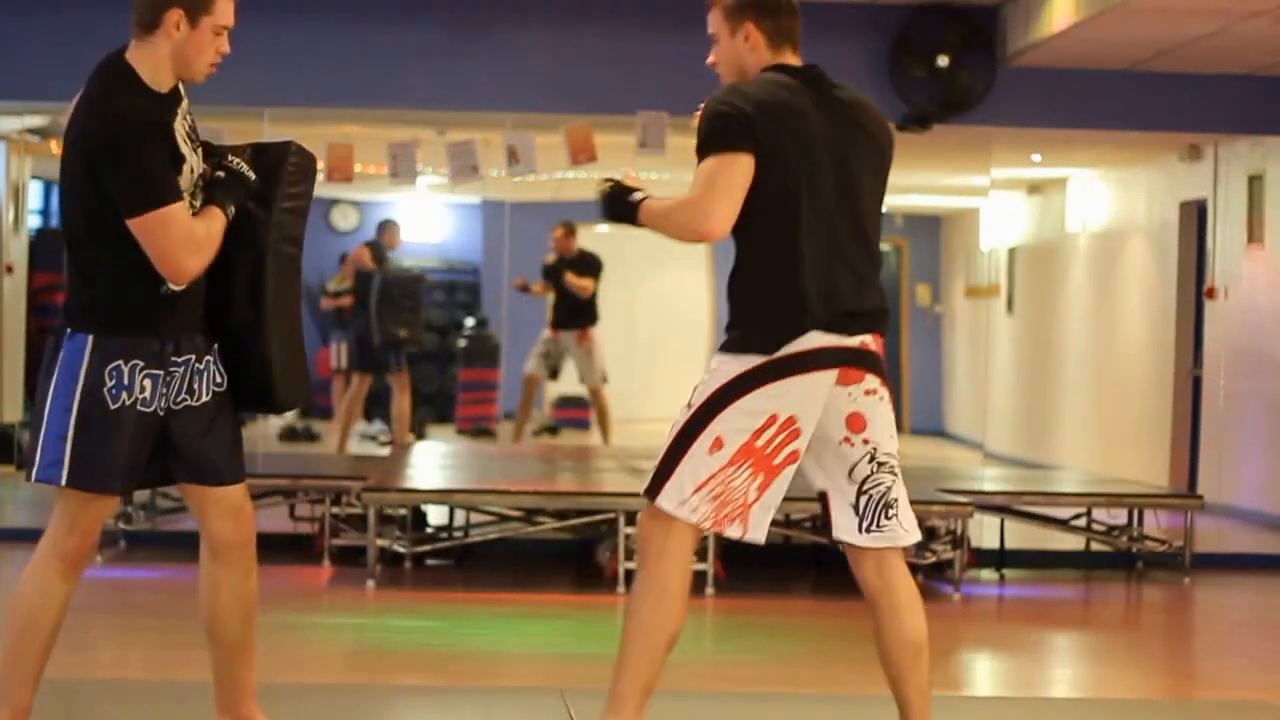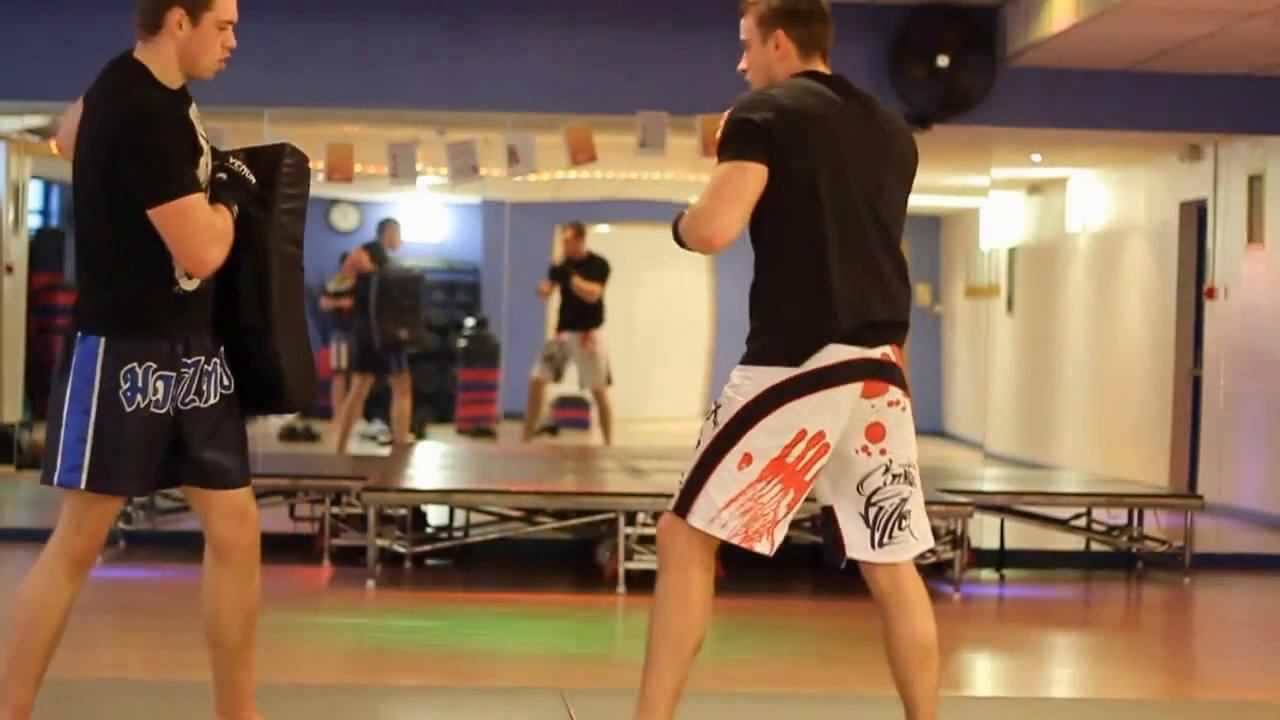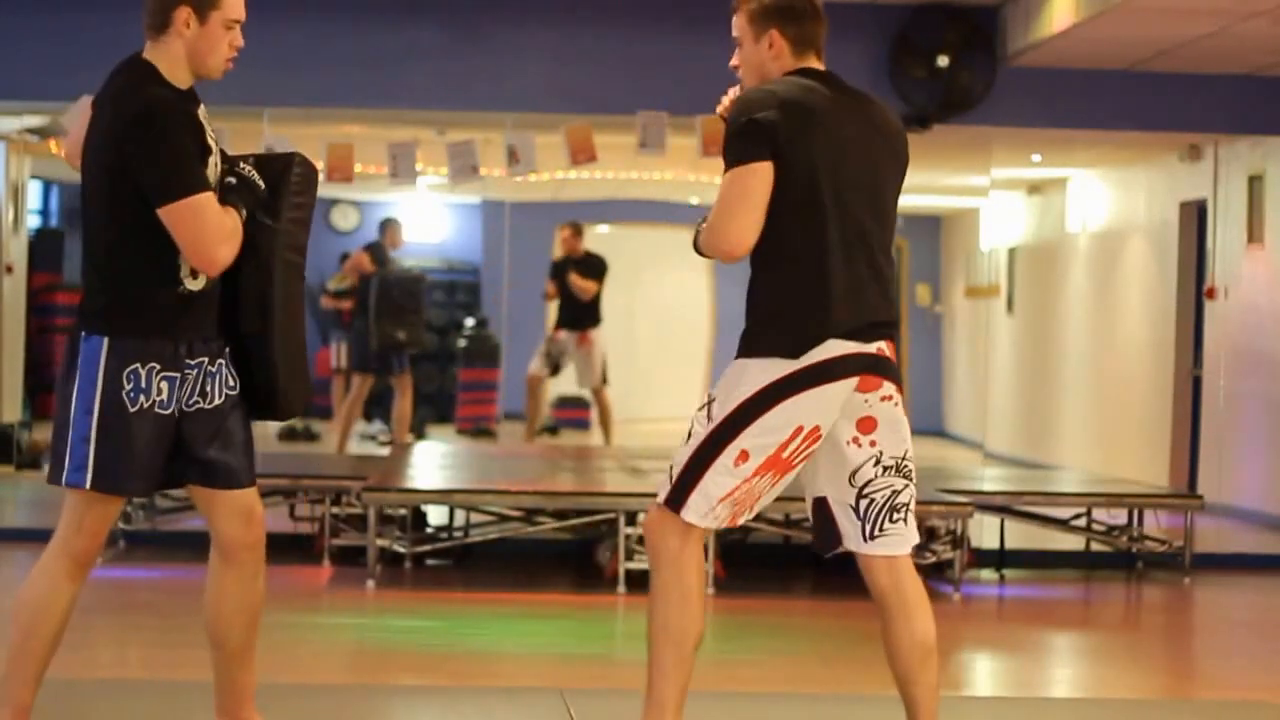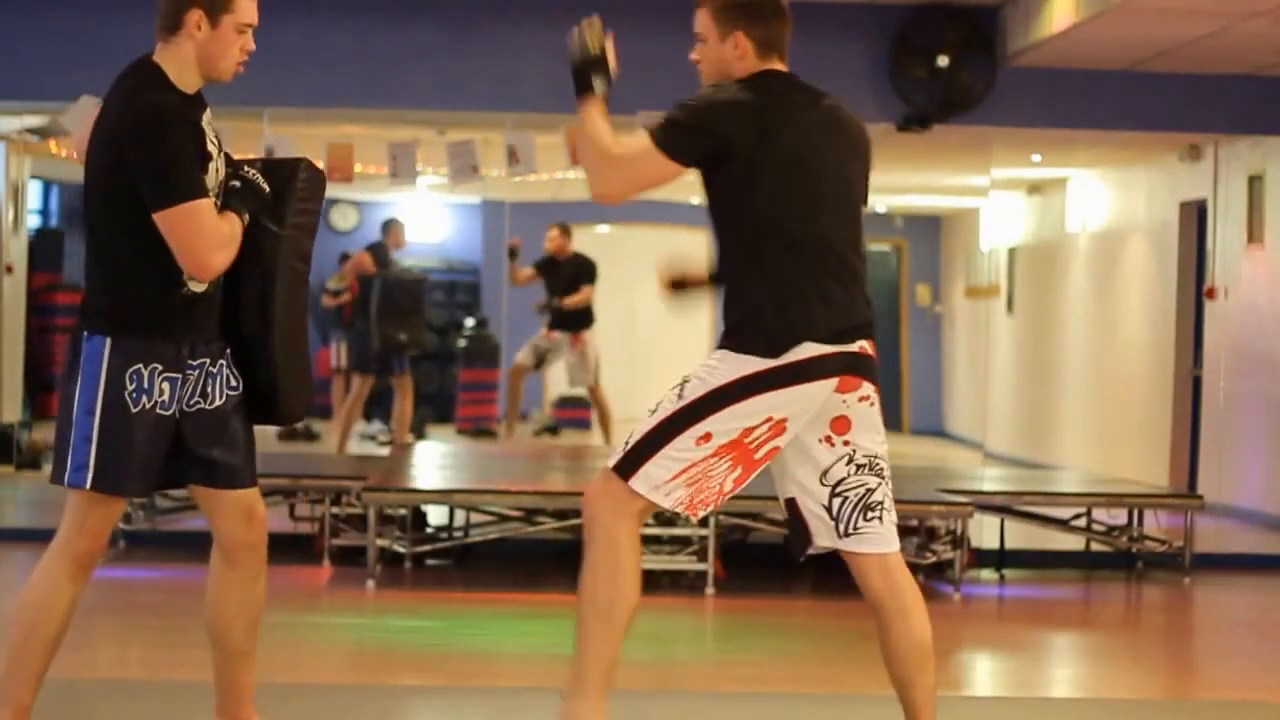
dt=0.2s
person 1, frame 1
left shoulder: (158, 82)
right shoulder: (120, 118)
right elbow: (182, 258)
right wrist: (224, 196)
left hip: (186, 345)
right hip: (114, 349)
left knee: (232, 528)
right knee: (71, 539)
person 1, frame 2
left shoulder: (133, 81)
right shoulder: (144, 114)
left elbow: (71, 136)
right elbow: (202, 252)
right wrist: (227, 194)
left hip: (191, 346)
right hip: (125, 349)
left knee: (237, 531)
right knee: (79, 540)
person 1, frame 3
left shoulder: (143, 83)
right shoulder: (155, 113)
left elbow: (77, 149)
right elbow: (212, 250)
right wrist: (238, 195)
left hip: (196, 349)
right hip: (129, 350)
left knee: (242, 530)
right knee: (79, 540)
person 1, frame 4
left shoulder: (163, 88)
right shoulder: (155, 115)
left elbow: (89, 149)
right elbow: (205, 256)
right wrist: (241, 200)
left hip: (199, 349)
right hip: (132, 350)
left knee: (244, 529)
right knee: (83, 540)
person 2, frame 1
left shoulder: (740, 107)
right shoulder: (868, 121)
left elbow: (709, 218)
left wrist: (631, 203)
left hip: (774, 357)
right hip: (858, 360)
left knee: (666, 530)
right knee: (881, 560)
person 2, frame 2
left shoulder: (764, 113)
right shoulder: (894, 132)
left elbow: (714, 230)
left wrist: (682, 224)
left hip: (791, 367)
right hip: (878, 371)
left knee: (685, 540)
right knee: (894, 568)
person 2, frame 3
left shoulder: (763, 108)
right shoulder: (883, 126)
left elbow: (732, 238)
left wrist: (701, 232)
left hip: (789, 361)
right hip: (871, 363)
left knee: (672, 529)
right knee: (889, 563)
person 2, frame 4
left shoulder: (721, 112)
right shoulder: (843, 126)
left elbow: (608, 178)
left wrist: (589, 83)
left hip: (766, 361)
right hip: (846, 365)
left knee: (611, 501)
right knee: (879, 563)
person 3, frame 1
left shoulder: (375, 254)
right shoulder: (375, 249)
right elbow: (354, 258)
right wrist: (381, 274)
left hip: (364, 326)
right hip: (379, 326)
left knee: (357, 389)
right knee: (400, 386)
left ankle: (340, 449)
right ankle: (402, 443)
person 3, frame 2
left shoulder: (379, 256)
right shoulder: (376, 250)
right elbow: (351, 265)
right wrist: (378, 274)
left hip: (365, 327)
left knee: (358, 389)
right knee: (402, 386)
left ankle: (340, 449)
right ankle: (402, 443)
person 3, frame 3
left shoulder: (381, 256)
right shoulder: (377, 251)
right elbow: (351, 268)
left hip: (365, 328)
left knee: (358, 390)
right knee: (403, 386)
left ankle: (340, 450)
right ankle: (401, 444)
person 3, frame 4
left shoulder: (383, 256)
right shoulder: (379, 251)
right elbow: (350, 269)
left hip: (366, 328)
left knee: (358, 391)
right knee: (403, 387)
left ankle: (339, 450)
right ankle: (401, 444)
person 4, frame 1
left shoulder: (591, 262)
right shoulder: (553, 262)
left elbow: (585, 290)
right elbow: (546, 288)
left wrist: (562, 272)
right wrist: (528, 287)
left hip: (582, 332)
right hip: (556, 330)
left knee: (595, 388)
right knee: (530, 377)
left ankle: (607, 442)
right ankle: (516, 437)
person 4, frame 2
left shoulder: (599, 265)
right shoulder: (560, 265)
left elbow: (592, 295)
right elbow: (549, 288)
left wrist: (569, 275)
right wrist: (543, 289)
left hip: (587, 334)
right hip: (562, 332)
left knee: (599, 390)
right knee: (536, 382)
left ankle: (608, 443)
right ankle: (526, 438)
person 4, frame 3
left shoulder: (596, 263)
right shoulder: (560, 263)
left elbow: (586, 293)
right elbow: (552, 293)
left wrist: (567, 271)
right wrist: (549, 292)
left hip: (585, 334)
right hip: (560, 330)
left knee: (597, 389)
right knee: (533, 378)
left ankle: (608, 443)
right ankle: (530, 436)
person 4, frame 4
left shoulder: (584, 265)
right shoulder: (546, 262)
left elbow: (586, 297)
right elbow: (516, 279)
left wrist: (558, 304)
right wrist: (513, 257)
left hip: (578, 334)
right hip: (552, 330)
left knee: (593, 388)
right knee: (517, 368)
left ankle: (608, 443)
right ankle: (509, 428)
